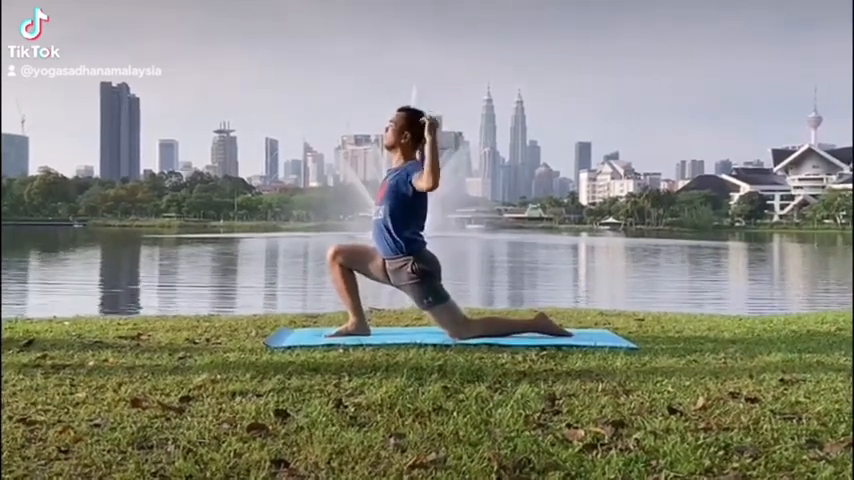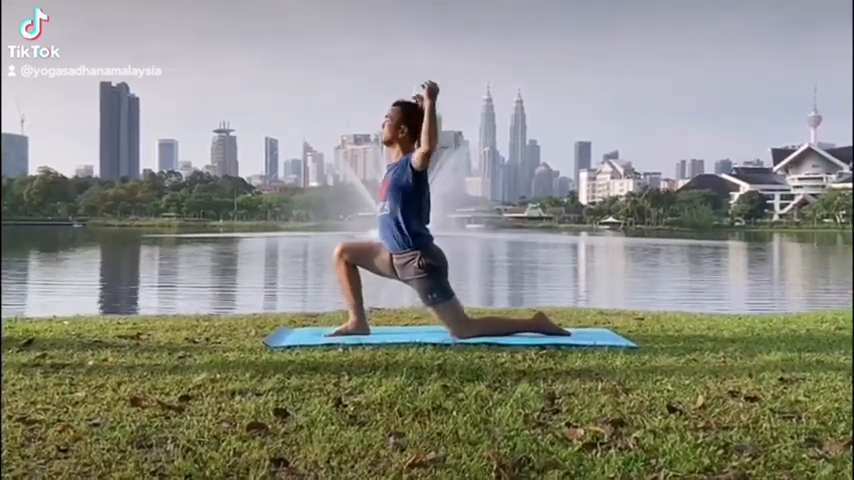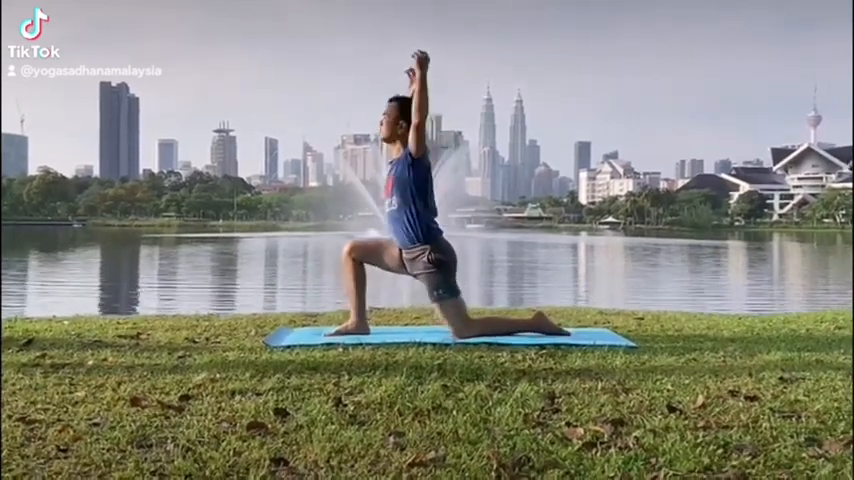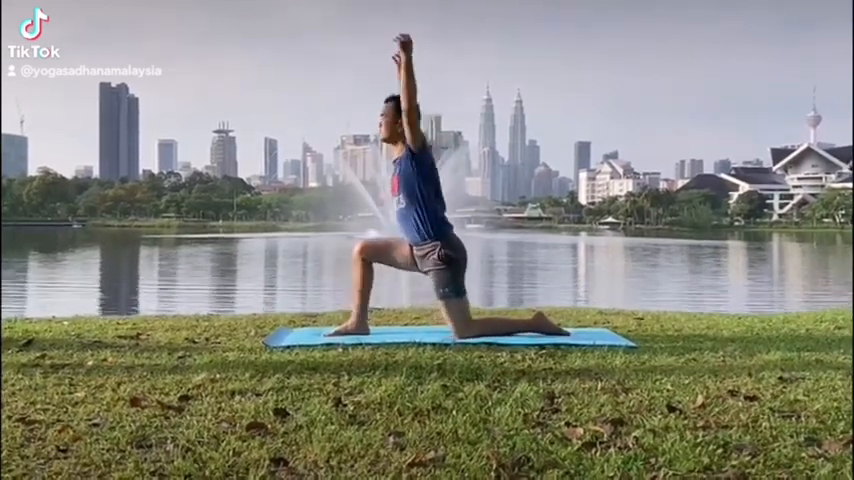
dt=0.2s
person 1, frame 1
left shoulder: (412, 170)
right shoulder: (398, 171)
left elbow: (431, 182)
left wrist: (431, 138)
left hip: (413, 266)
right hip: (391, 262)
left knee: (463, 330)
right knee: (337, 255)
left ankle: (534, 324)
right ankle: (358, 322)
person 1, frame 2
left shoulder: (411, 164)
right shoulder: (398, 165)
left elbow: (427, 147)
left wrist: (430, 104)
left hip: (419, 261)
right hip: (397, 257)
left knee: (463, 330)
right knee: (343, 253)
left ankle: (534, 324)
right ankle: (358, 321)
person 1, frame 3
left shoulder: (413, 158)
right shoulder: (400, 161)
left elbow: (419, 121)
right elbow: (414, 119)
left wrist: (421, 74)
right wrist: (415, 83)
left hip: (430, 255)
right hip: (407, 251)
left knee: (464, 330)
right knee: (353, 251)
left ankle: (534, 324)
right ankle: (358, 321)
person 1, frame 4
left shoulder: (416, 153)
right shoulder: (402, 157)
left elbow: (409, 108)
right elbow: (405, 107)
left wrist: (407, 59)
right wrist: (403, 65)
left hip: (441, 252)
right hip: (418, 249)
left knee: (464, 330)
right knee: (363, 251)
left ankle: (534, 324)
right ankle: (358, 321)
